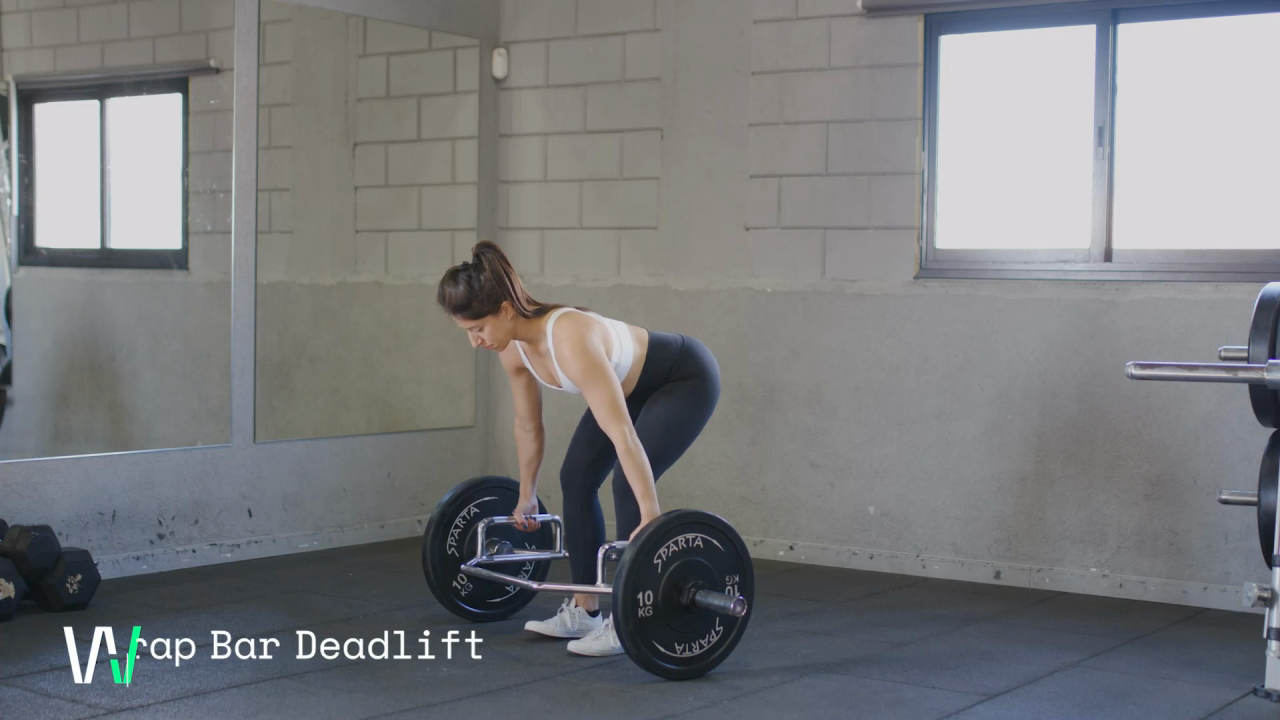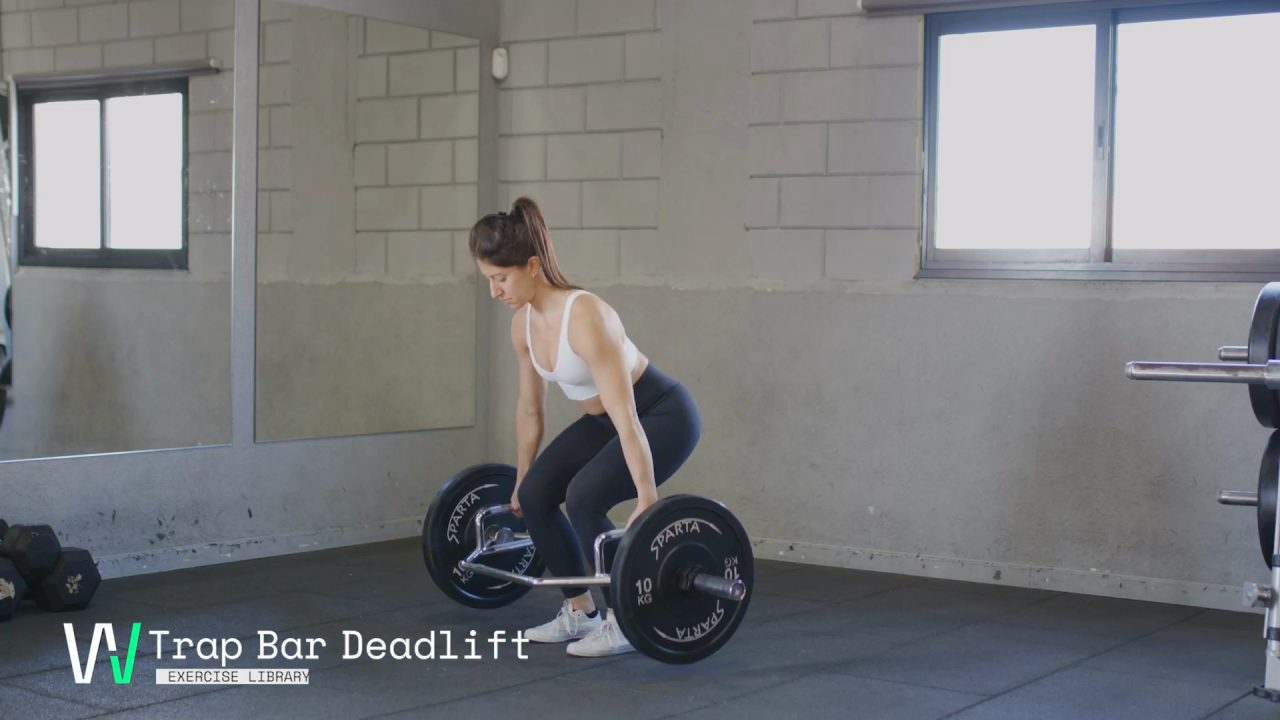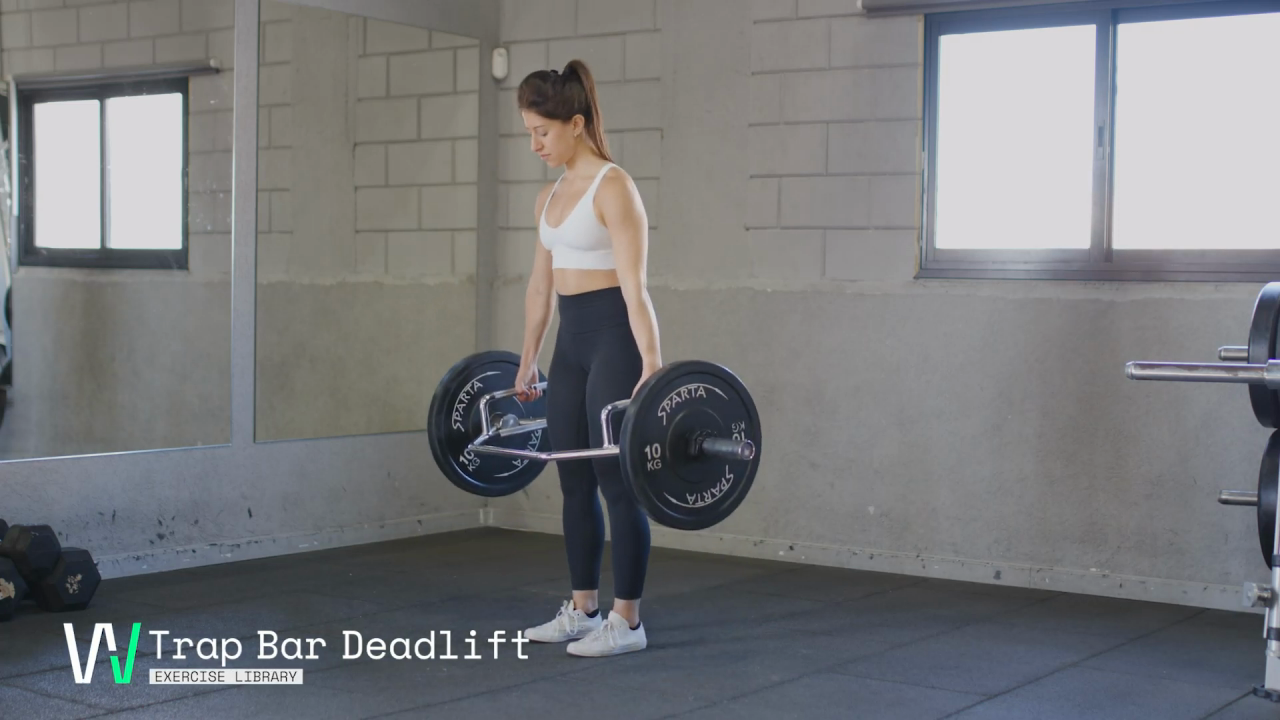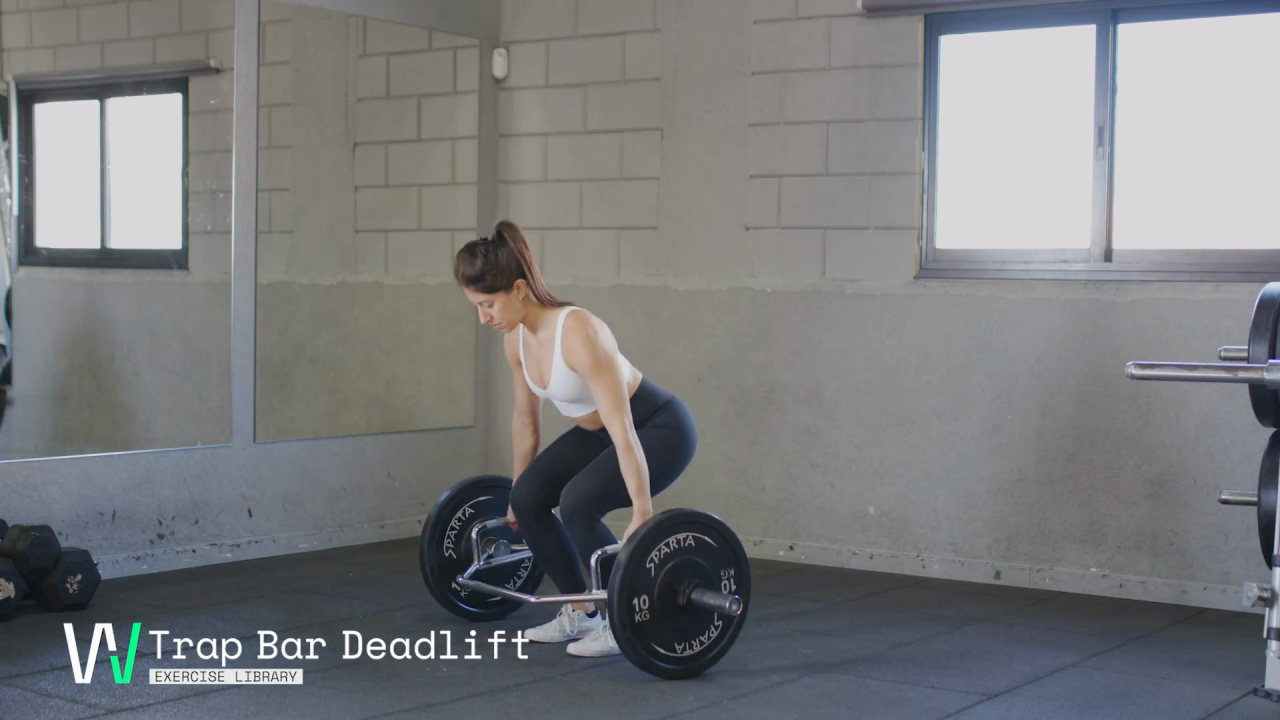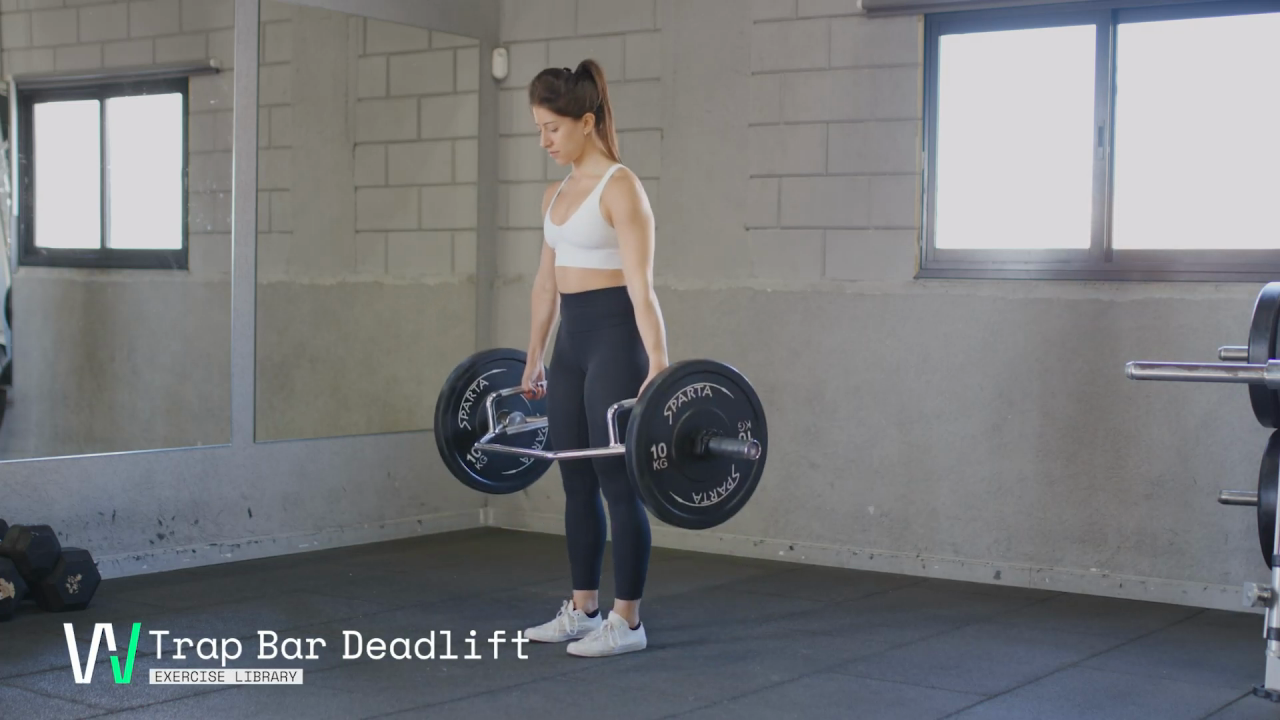
dt=1s
person 1, frame 1
left shoulder: (570, 340)
right shoulder: (513, 348)
left elbow: (621, 434)
right elbow: (528, 425)
left wrist: (651, 517)
right wrist: (526, 496)
left hip: (686, 378)
right hip: (632, 383)
left knee: (628, 484)
right knee: (576, 477)
right ankle: (583, 610)
person 1, frame 2
left shoulder: (586, 317)
right shoulder: (523, 323)
left elbow: (626, 418)
right elbow: (529, 408)
left wrist: (646, 502)
right wrist: (520, 479)
left hip: (663, 415)
right hip: (604, 418)
left knee: (585, 498)
right knee: (535, 495)
left ankle: (625, 621)
right ankle: (580, 611)
person 1, frame 3
left shoulder: (614, 187)
right shoulder: (551, 195)
left elbow: (635, 287)
right elbow: (541, 284)
left wrist: (652, 369)
right wrist: (527, 361)
left hip: (615, 340)
right hip: (571, 343)
left knee: (617, 484)
right knee: (576, 483)
left ankle: (626, 622)
right ankle: (582, 610)
person 1, frame 4
left shoulder: (580, 334)
right shoulder: (516, 339)
left elbow: (624, 433)
right elbow: (525, 419)
left wrist: (642, 515)
right wrist: (513, 495)
left hip: (660, 428)
right hip: (600, 432)
left knee: (578, 504)
right knee: (526, 499)
right ankle: (580, 610)
person 1, frame 5
left shoulder: (621, 187)
right shoulder: (558, 192)
left elbow: (641, 287)
right elbow: (547, 282)
left wrist: (658, 369)
right wrist: (533, 359)
left hip: (616, 339)
right hip: (573, 342)
left knee: (617, 483)
right knee: (577, 482)
left ankle: (627, 622)
right ankle: (582, 609)
